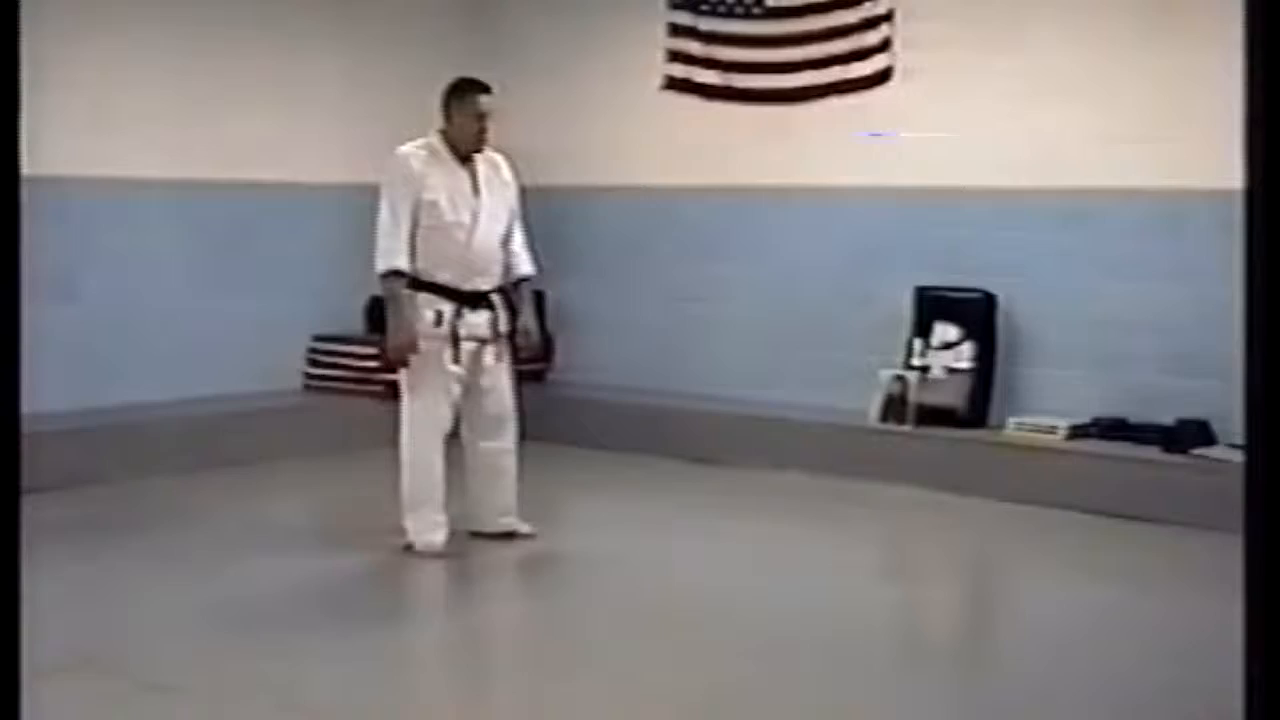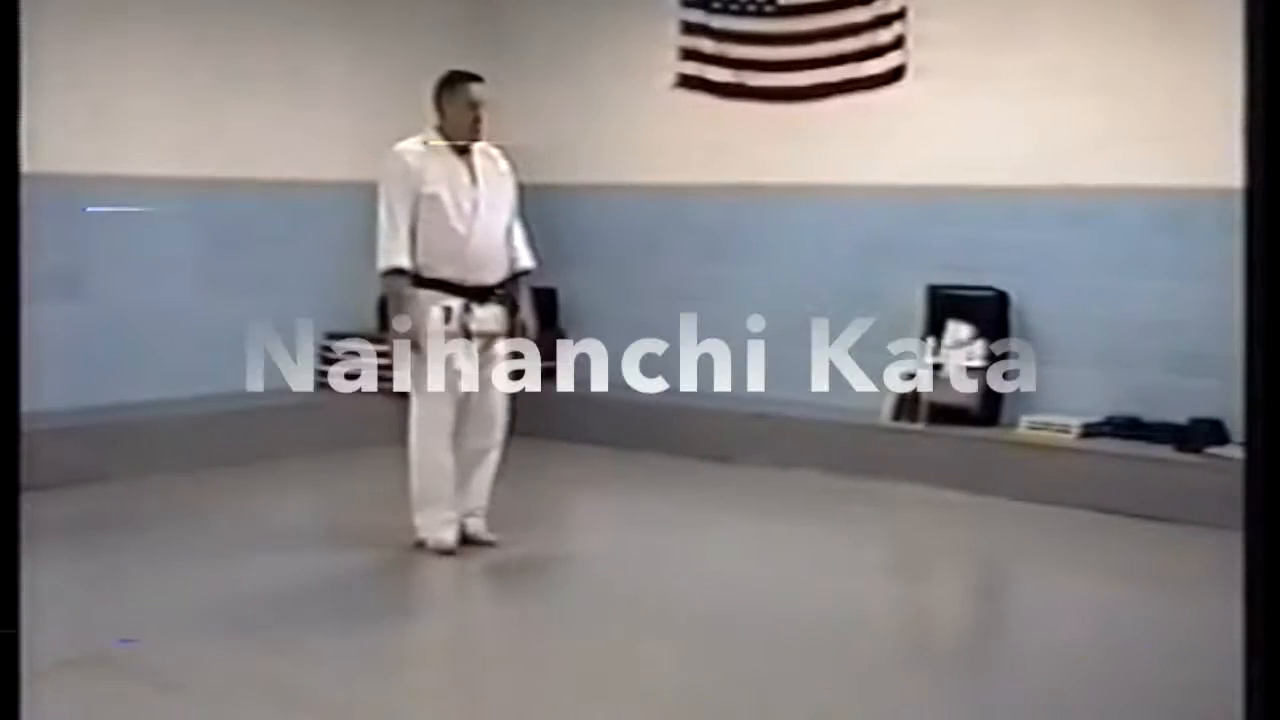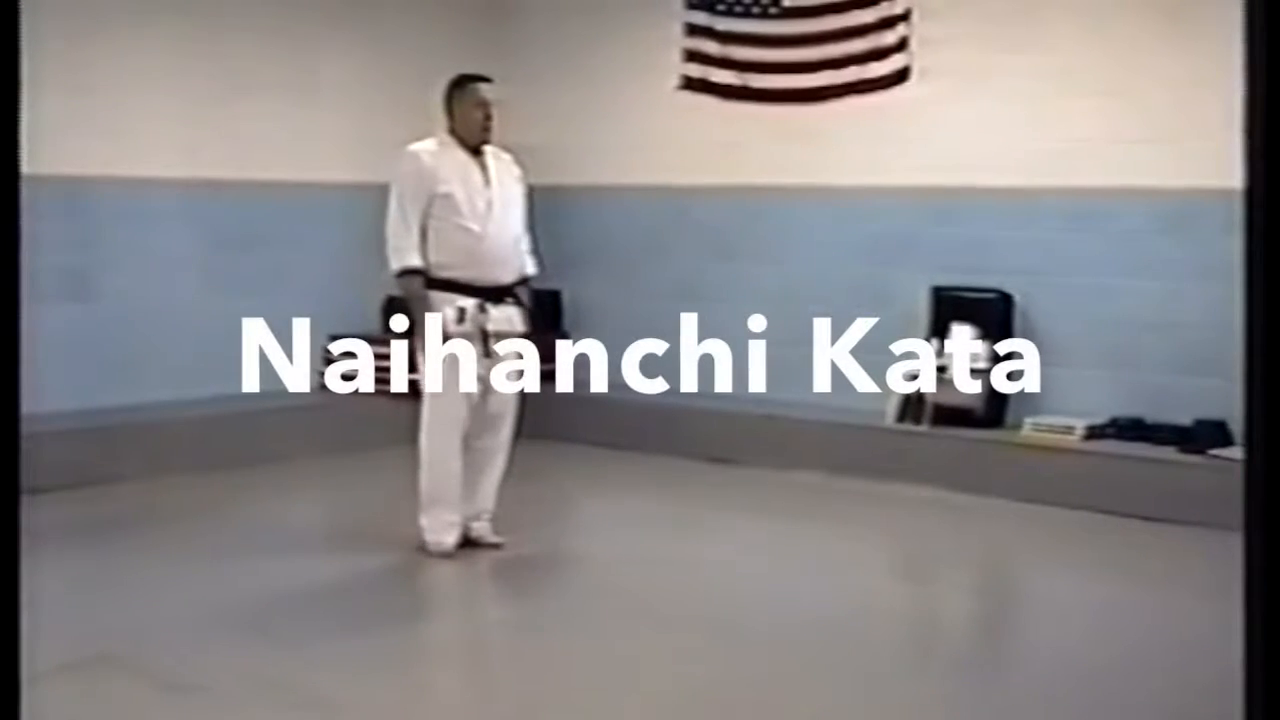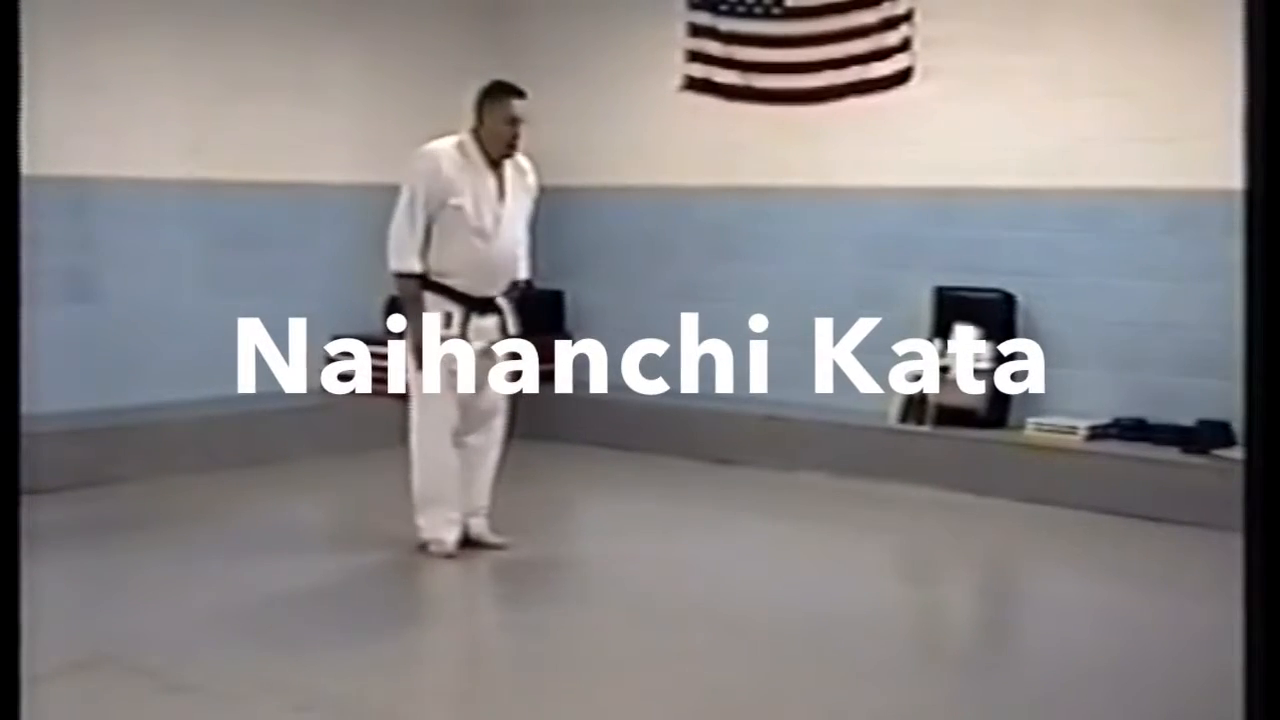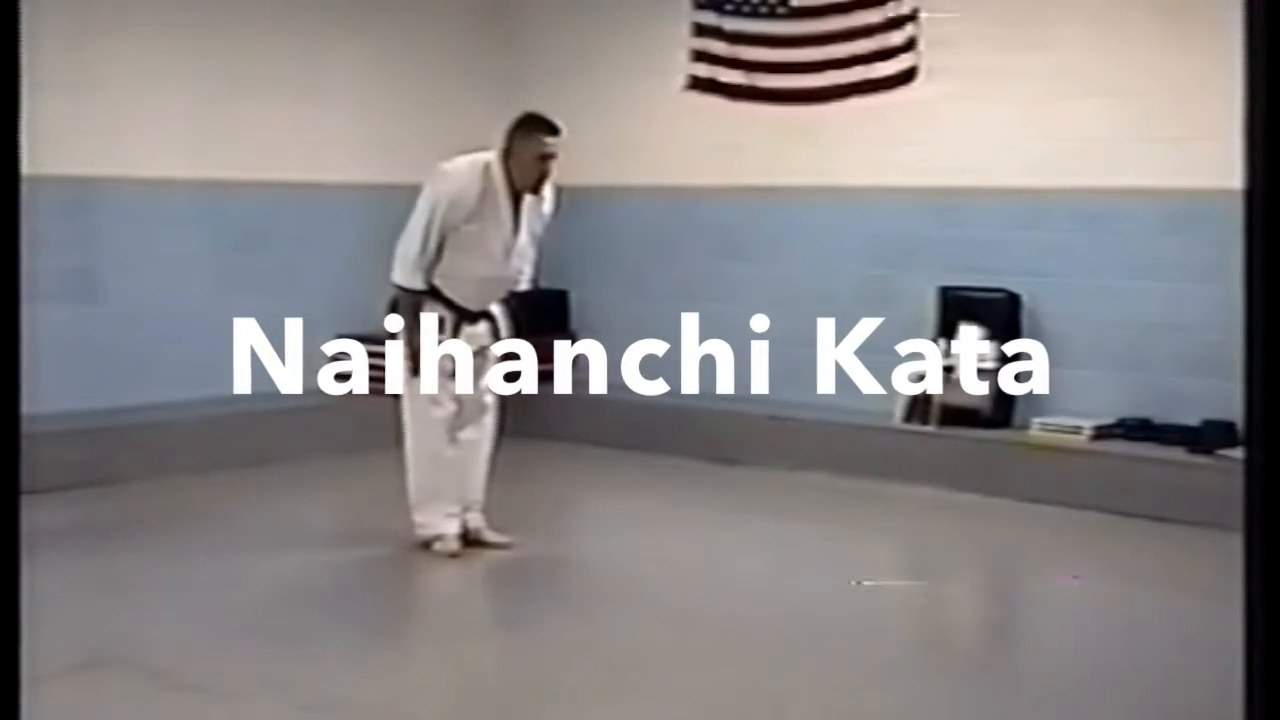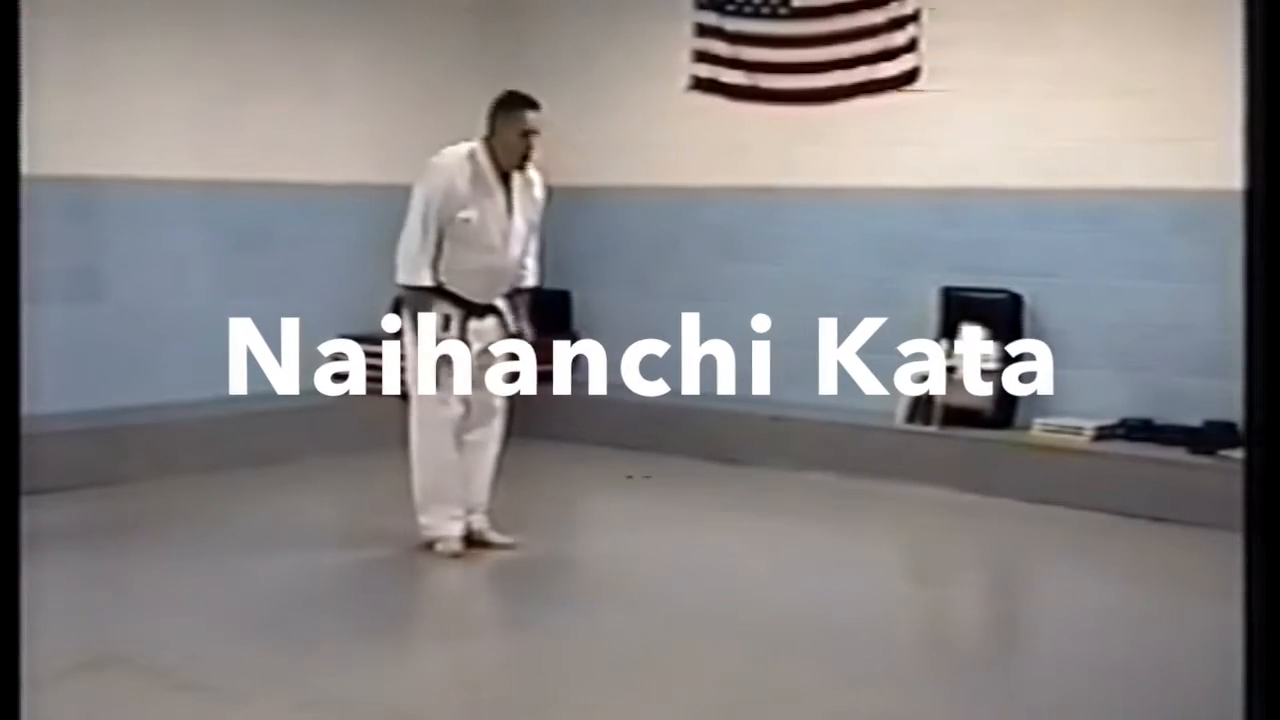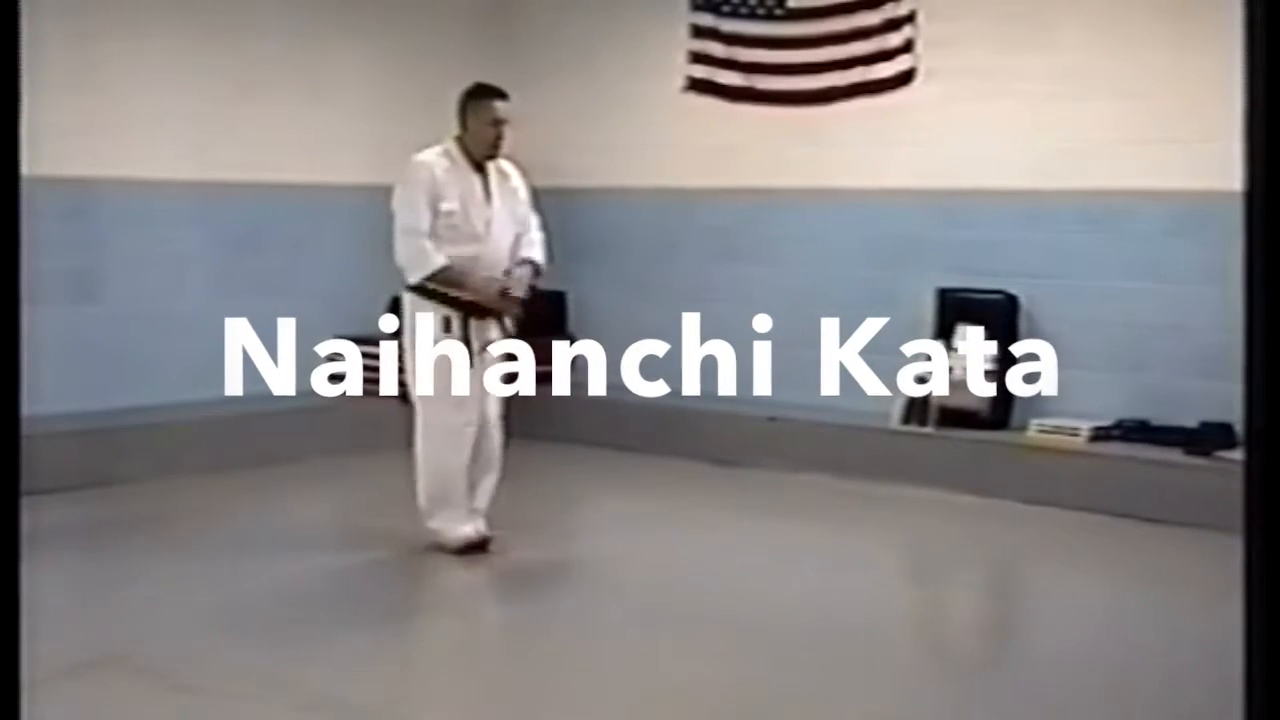
dt=0.5s
person 1, frame 1
left shoulder: (499, 169)
right shoulder: (411, 164)
left elbow: (513, 243)
right elbow: (392, 247)
left wrist: (525, 308)
right wrist: (398, 319)
left hip: (486, 315)
right hip: (431, 315)
left knee: (495, 420)
right knee: (426, 425)
left ankle: (493, 515)
right ankle: (425, 529)
person 1, frame 2
left shoulder: (495, 162)
right shoulder: (408, 160)
left elbow: (512, 236)
right elbow: (393, 244)
left wrist: (523, 300)
right wrist: (402, 313)
left hip: (489, 311)
right hip: (437, 310)
left knee: (486, 422)
right knee: (435, 421)
left ankle: (470, 516)
right ankle: (435, 526)
person 1, frame 3
left shoulder: (506, 166)
right shoulder: (422, 161)
right elbow: (404, 244)
left wrist: (524, 309)
right wrist: (423, 314)
left hip: (504, 313)
right hip: (451, 311)
left knee: (495, 422)
right knee: (446, 421)
left ankle: (476, 519)
right ankle: (440, 528)
person 1, frame 4
left shoulder: (523, 173)
right shoulder: (437, 162)
right elbow: (405, 244)
left wrist: (513, 310)
right wrist: (416, 320)
left hip: (493, 316)
right hip: (441, 312)
left knee: (486, 419)
right knee: (437, 422)
left ankle: (473, 520)
right ankle: (437, 527)
person 1, frame 5
left shoulder: (542, 197)
right shoulder: (459, 182)
right elbow: (412, 258)
left wrist: (508, 322)
right wrist: (414, 332)
left hip: (483, 318)
right hip: (432, 314)
left knee: (478, 416)
right knee: (432, 417)
left ankle: (469, 518)
right ankle: (437, 524)
person 1, frame 6
left shoulder: (531, 184)
right shoulder: (448, 173)
right elbow: (415, 256)
left wrist: (521, 318)
right wrist: (424, 331)
left hip: (490, 316)
right hip: (439, 313)
left knee: (487, 418)
right knee: (439, 418)
left ankle: (474, 519)
right ankle: (441, 525)
person 1, frame 7
left shoulder: (509, 177)
right shoulder: (427, 170)
left elbow: (530, 236)
right elbow: (413, 250)
left wrist: (522, 275)
right wrist: (477, 286)
left hip: (486, 320)
right hip: (438, 316)
left knee: (488, 422)
right knee: (447, 421)
left ankle: (471, 518)
right ankle: (449, 523)
